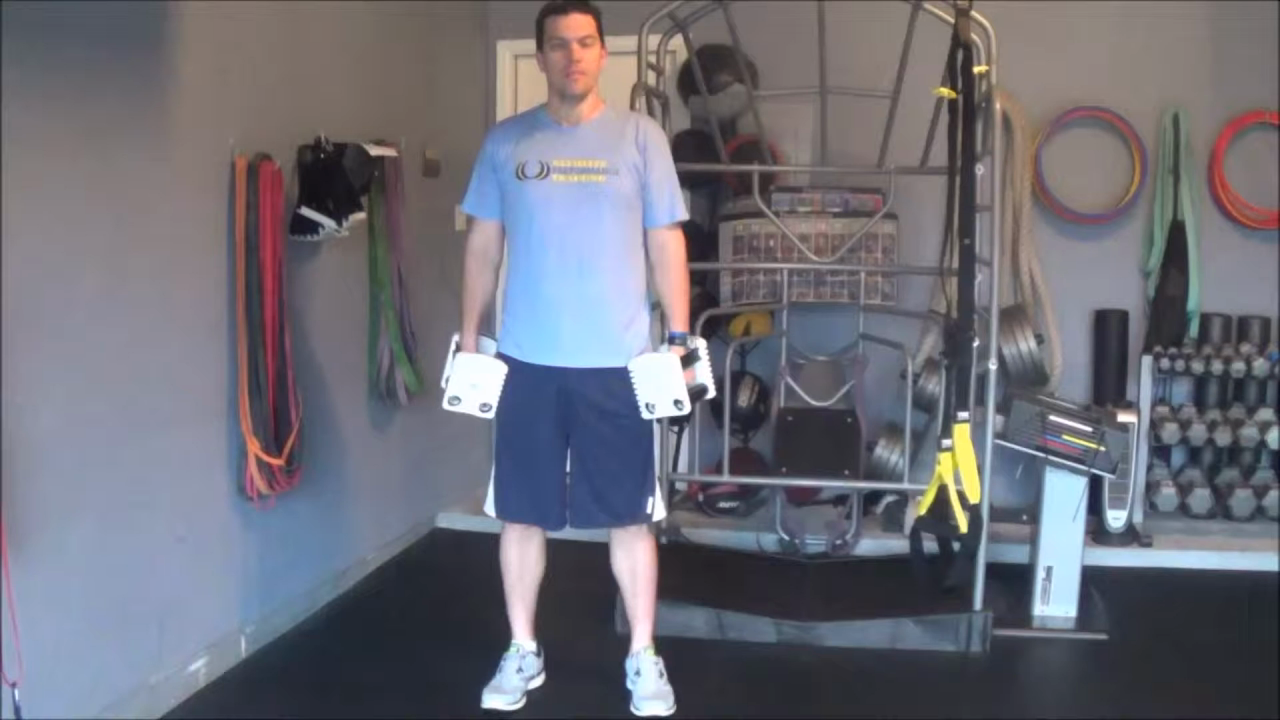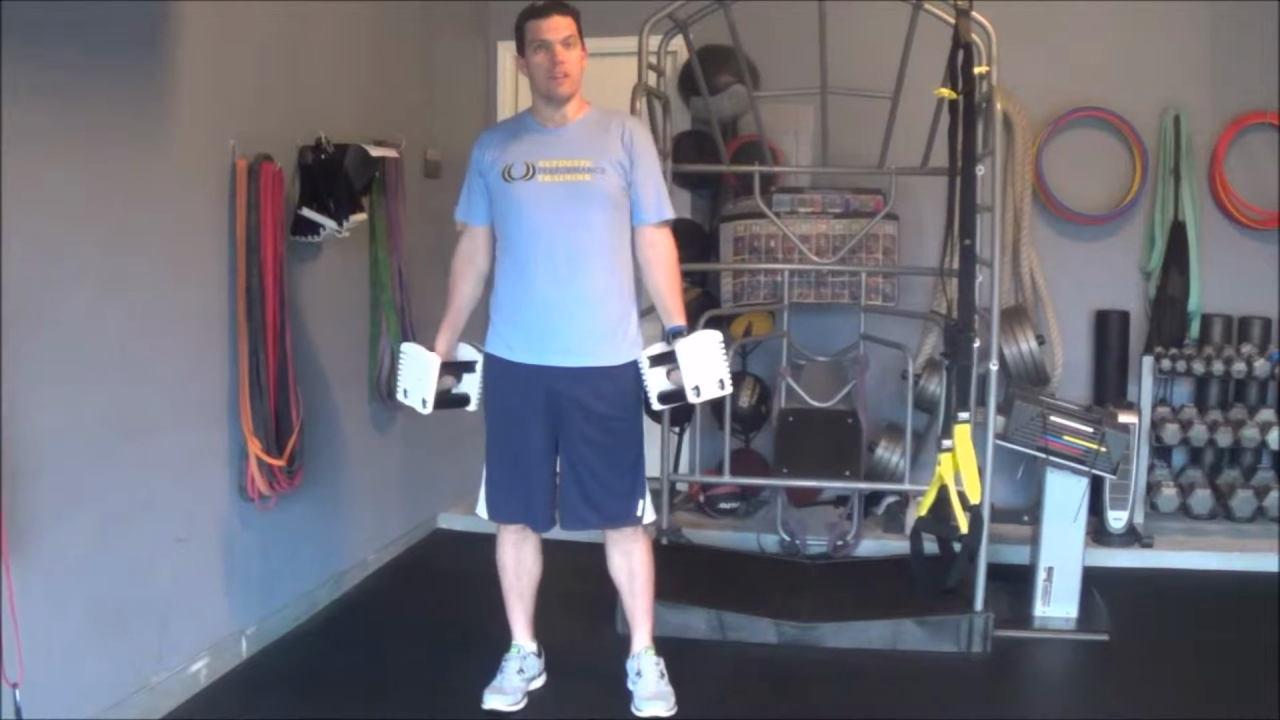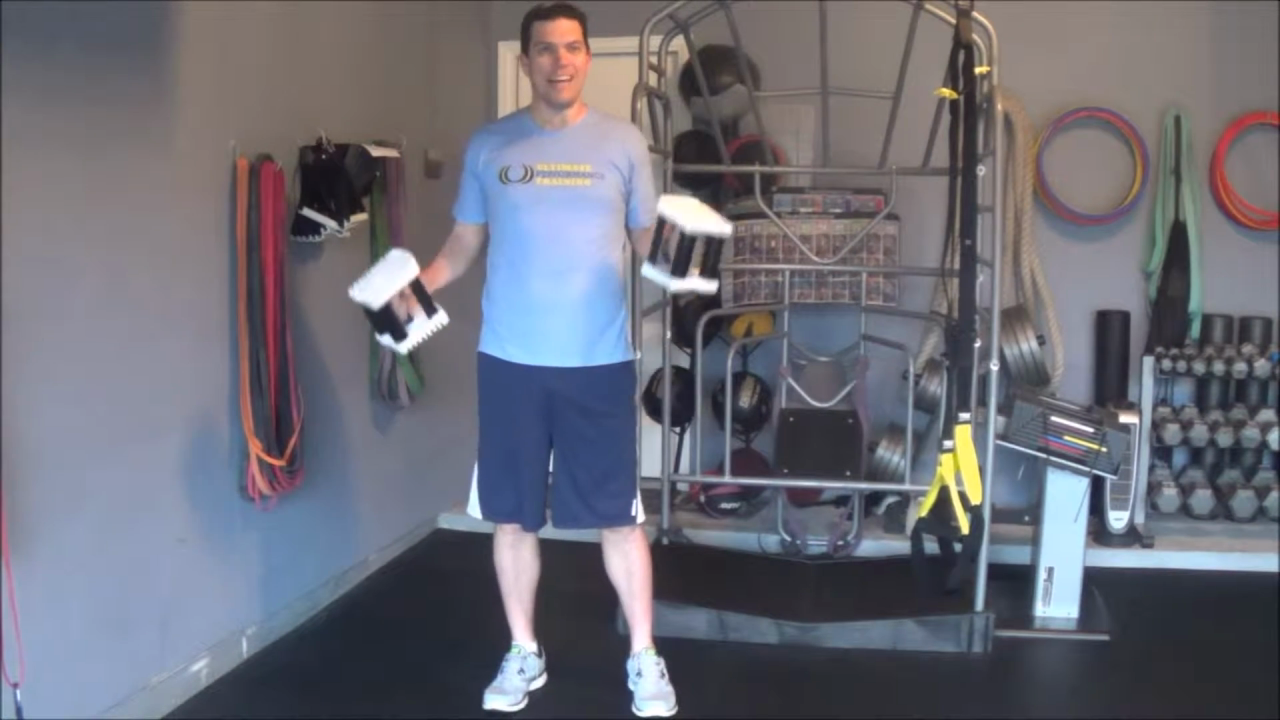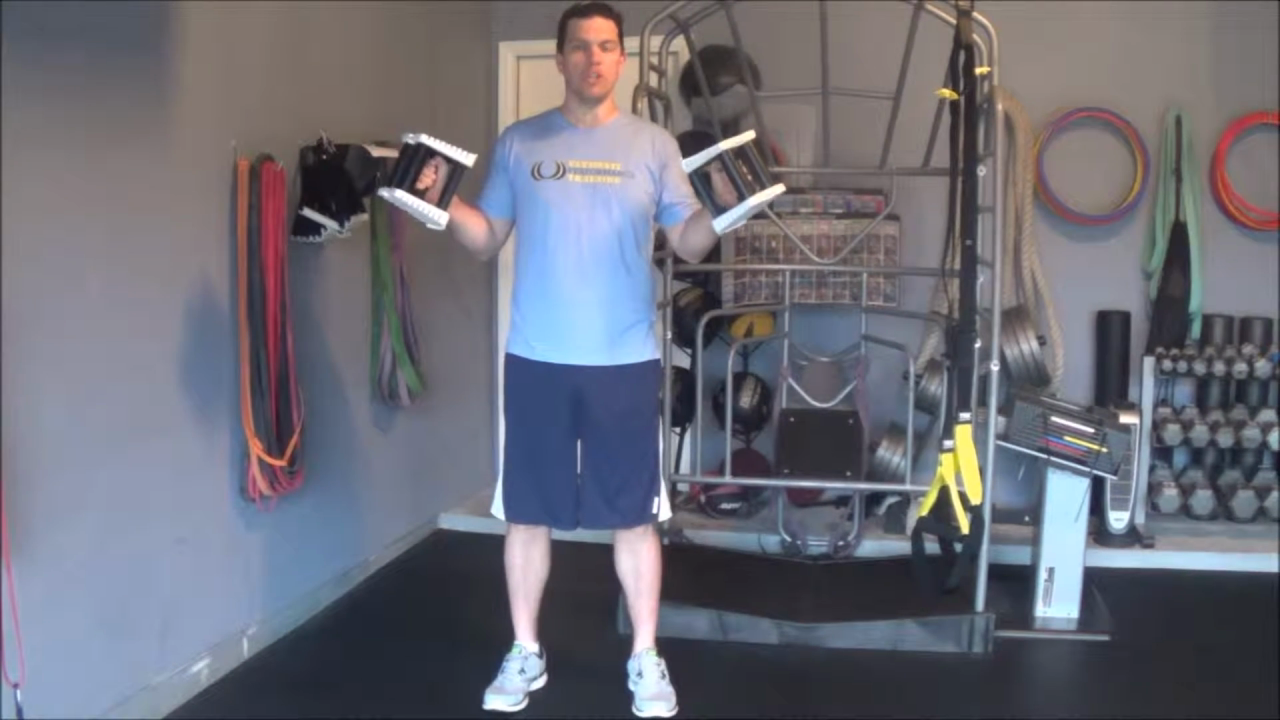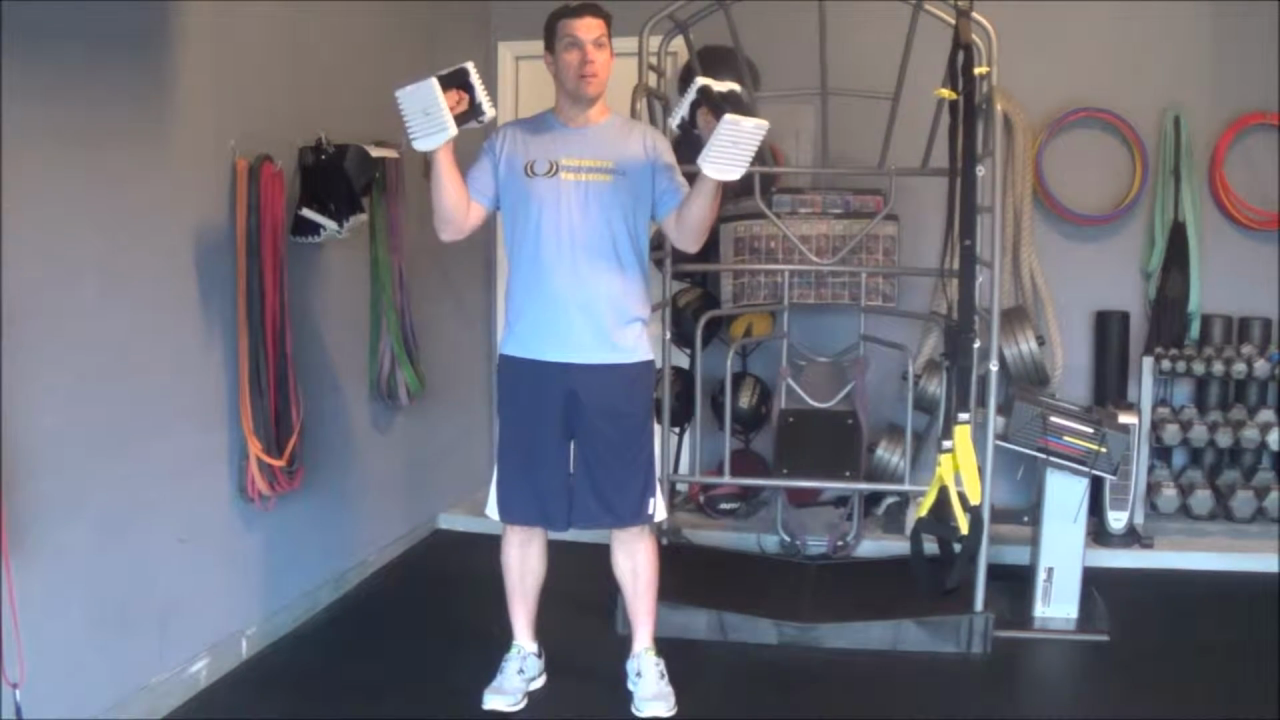
dt=1s
person 1, frame 1
left shoulder: (640, 136)
right shoulder: (505, 141)
left elbow: (665, 243)
right elbow: (483, 244)
left wrist: (679, 339)
right wrist: (468, 337)
left hip: (617, 362)
right hip: (526, 361)
left knee: (629, 515)
right knee: (521, 513)
left ankle: (643, 658)
right ankle: (523, 652)
person 1, frame 2
left shoulder: (625, 136)
right shoulder: (493, 146)
left elbow: (654, 239)
right elbow: (474, 250)
left wrist: (678, 331)
right wrist: (443, 341)
left hip: (606, 362)
right hip: (515, 361)
left knee: (622, 516)
right knee: (515, 516)
left ankle: (643, 657)
right ankle: (523, 653)
person 1, frame 3
left shoulder: (623, 141)
right shoulder: (488, 146)
left elbow: (646, 236)
right elbow: (467, 238)
right wrist: (422, 283)
left hip: (599, 361)
right hip: (510, 361)
left knee: (618, 515)
right knee: (512, 515)
left ankle: (644, 657)
right ankle: (523, 653)
person 1, frame 4
left shoulder: (653, 144)
right shoulder: (519, 143)
left elbow: (687, 244)
right elbow: (486, 239)
left wrist: (722, 211)
right wrist: (439, 202)
left hip: (625, 361)
right hip: (537, 359)
left knee: (634, 515)
right knee: (526, 512)
left ankle: (645, 658)
right ankle: (525, 653)
person 1, frame 5
left shoulder: (644, 143)
right shoulder: (509, 143)
left elbow: (688, 235)
right elbow: (452, 225)
right wrist: (440, 141)
left hip: (618, 360)
right hip: (530, 359)
left knee: (630, 515)
right knee: (522, 513)
left ankle: (644, 658)
right ankle: (523, 654)
